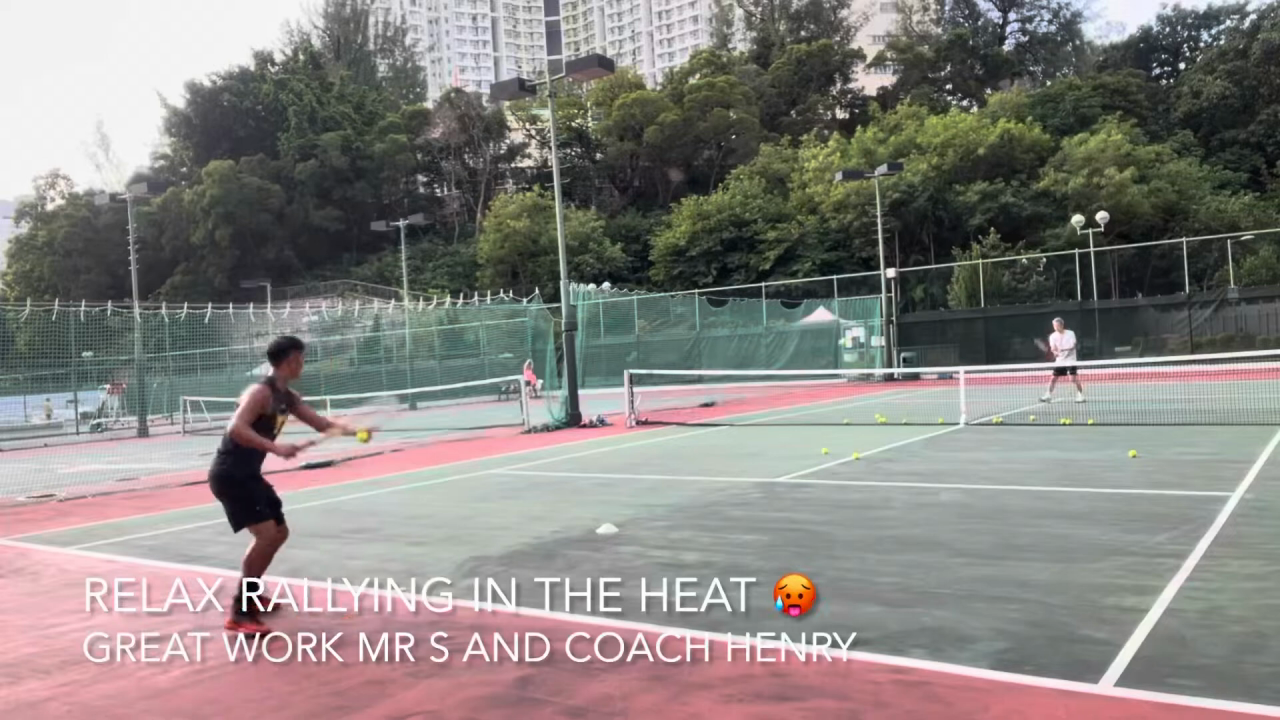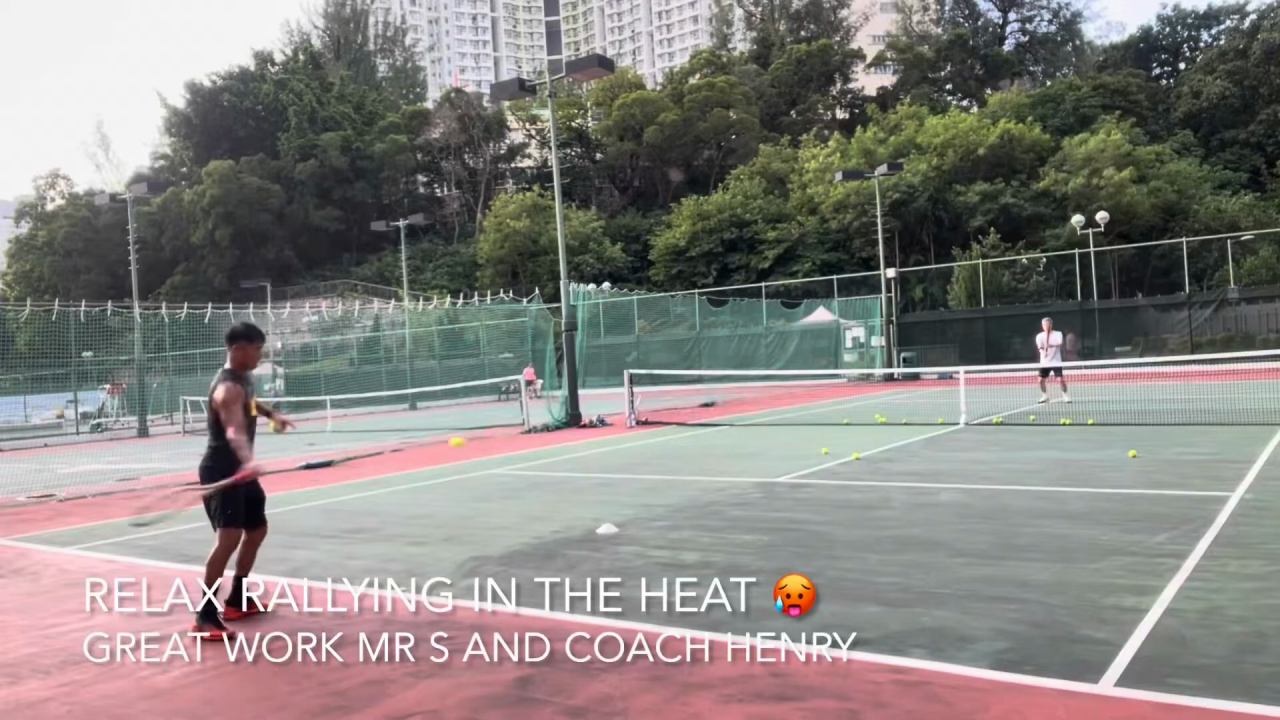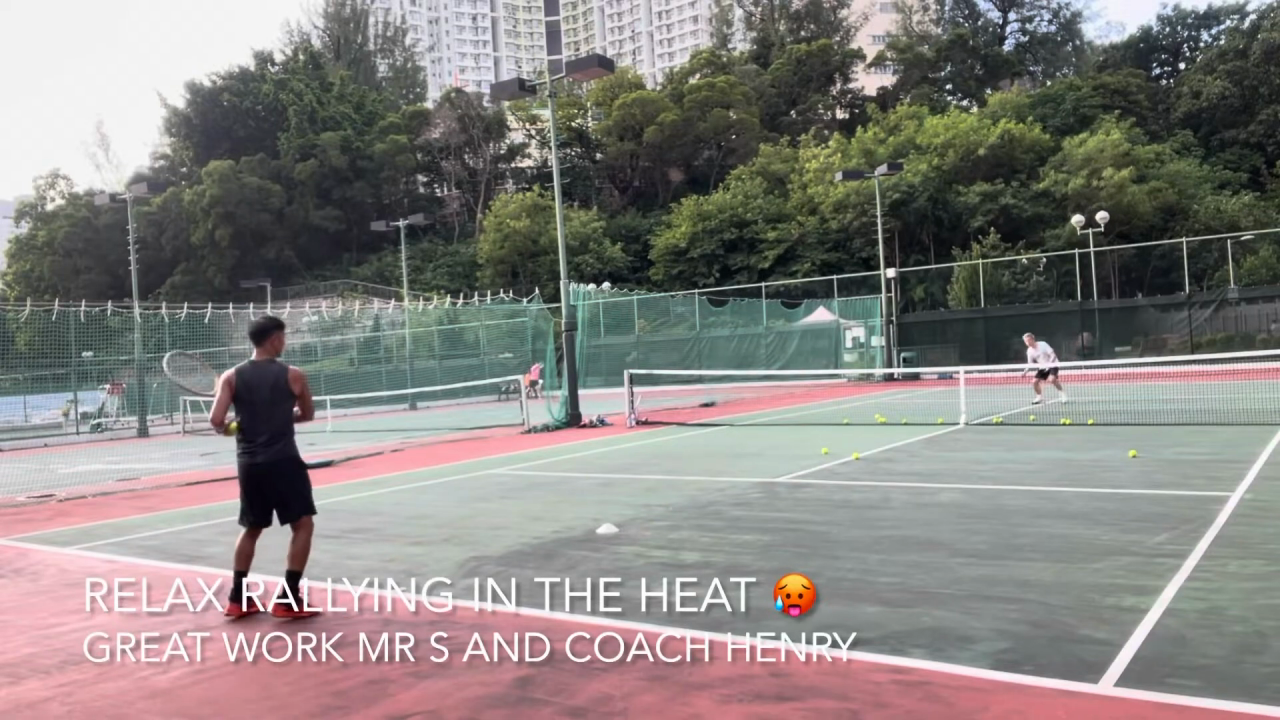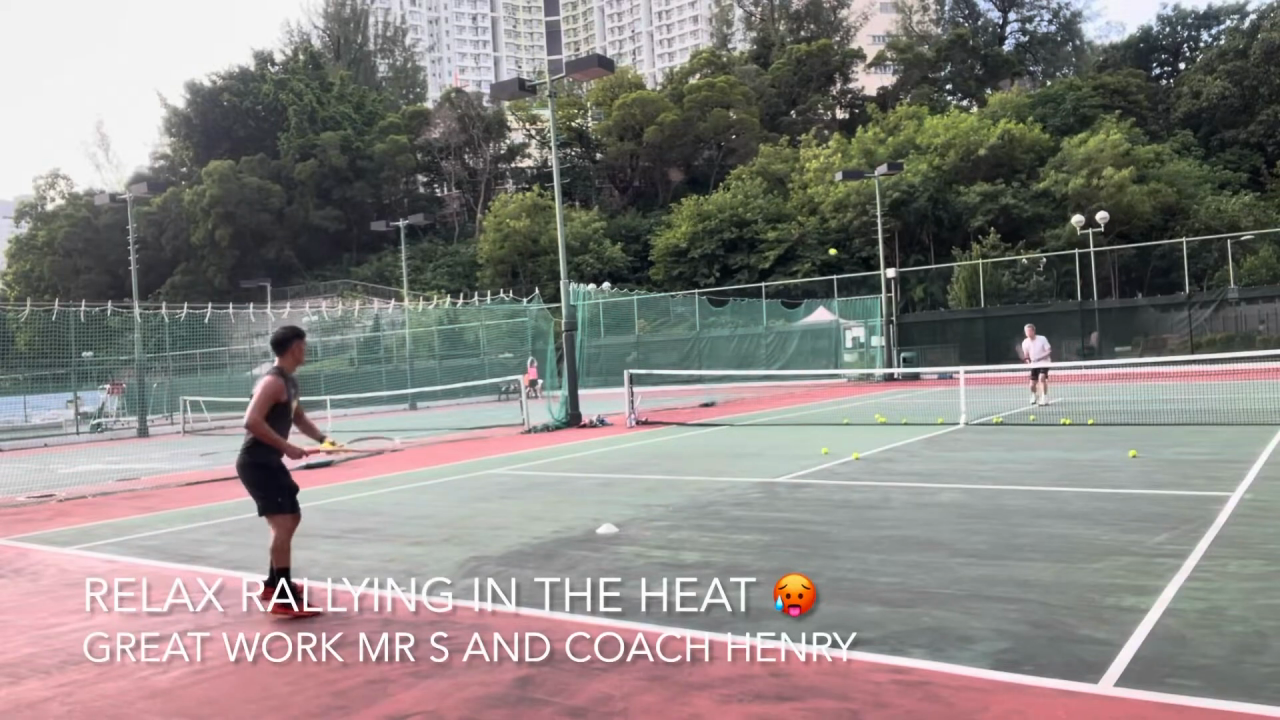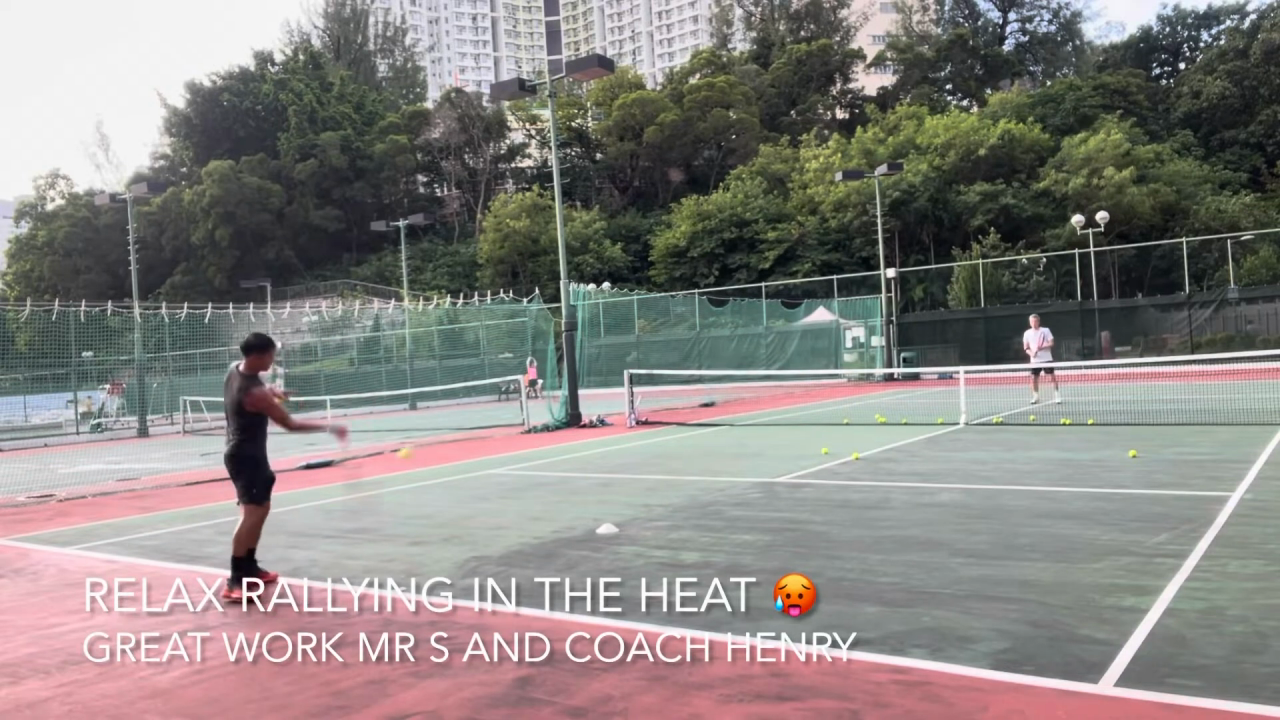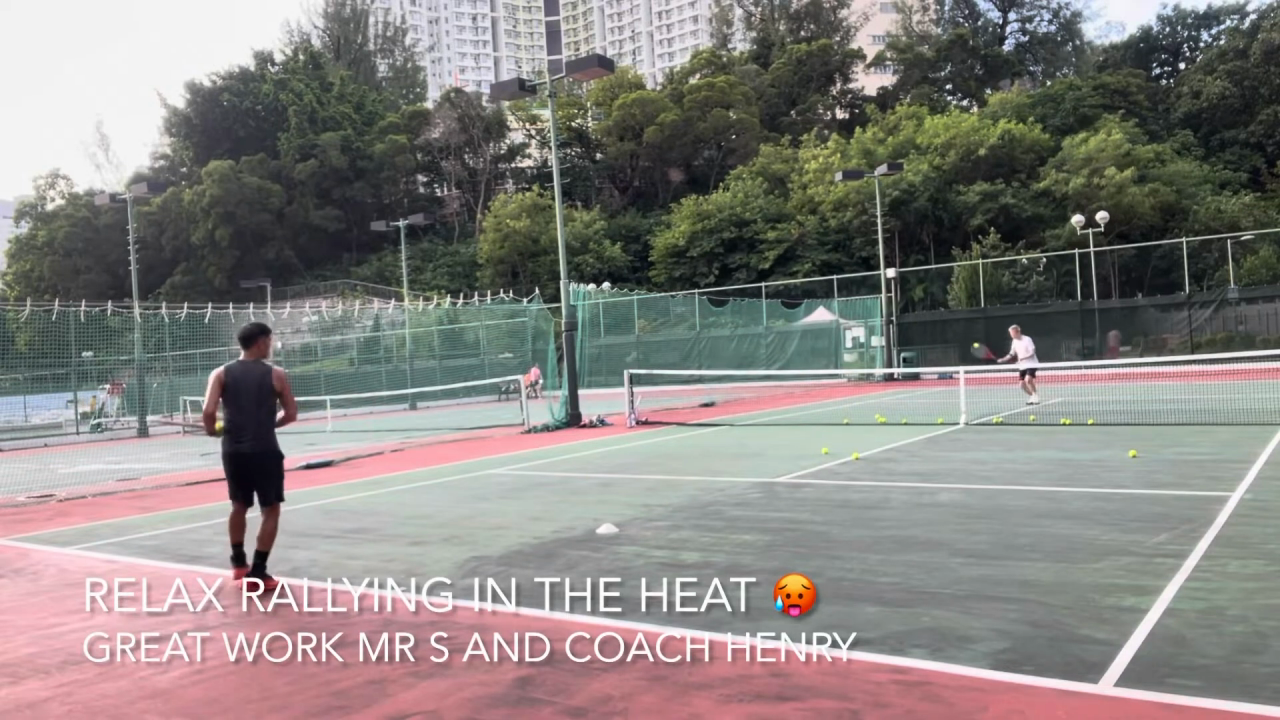
dt=0.7s
person 1, frame 1
left shoulder: (286, 396)
right shoulder: (260, 392)
left elbow: (319, 422)
right elbow: (236, 430)
left wrist: (351, 431)
right wrist: (271, 446)
left hip: (244, 473)
right hip: (230, 474)
left knee: (278, 533)
right knee: (266, 534)
left ankle: (248, 598)
right ankle: (240, 613)
person 1, frame 2
left shoulder: (241, 378)
right shoulder: (229, 388)
left elbow: (251, 404)
right elbow: (234, 431)
left wrist: (273, 415)
right wrist: (247, 461)
left hip: (237, 470)
right hip: (222, 470)
left knee: (257, 531)
right knee: (229, 536)
left ankle: (237, 601)
right ankle: (207, 616)
person 1, frame 3
left shoulder: (231, 377)
right shoulder: (293, 375)
left elbow: (216, 420)
right elbow: (307, 414)
left wrist: (230, 428)
left hip: (249, 465)
right hip: (284, 462)
left knee: (251, 530)
right knee: (303, 526)
left ankle: (238, 598)
right ankle: (287, 600)
person 1, frame 4
left shoulder: (289, 382)
right shoulder: (273, 382)
left elbow: (300, 418)
right elbow: (252, 421)
left wrist: (323, 439)
right wrist: (286, 447)
left hip: (270, 462)
right hip: (256, 463)
left knee: (292, 517)
right knee: (284, 523)
left ankle: (277, 583)
right ankle: (285, 598)
person 1, frame 5
left shoulder: (236, 369)
right shoulder: (256, 394)
right elbow: (290, 424)
left wrist: (271, 391)
right wrist: (328, 427)
left hip: (240, 453)
right hip: (246, 456)
left knee: (258, 510)
right knee: (252, 513)
left ankle: (248, 566)
right ankle: (236, 581)
person 1, frame 6
left shoulder: (222, 373)
right shoulder: (276, 375)
left elbow: (209, 410)
right elbow: (291, 414)
left wrist: (211, 429)
left hip: (232, 450)
right hip: (263, 451)
left knee: (239, 505)
right knee: (271, 512)
left ankle: (239, 562)
right ankle: (258, 572)
